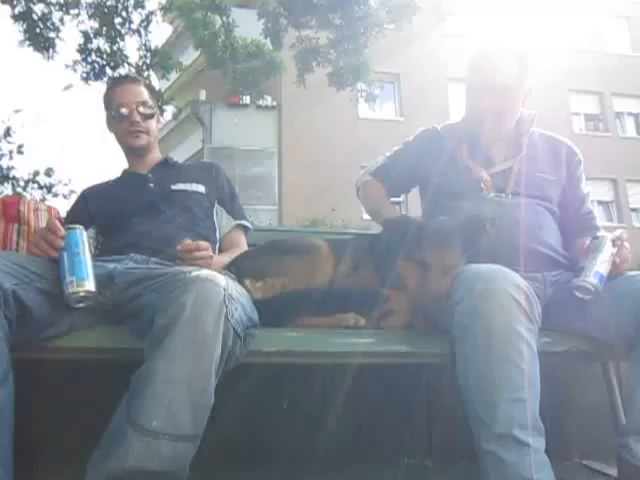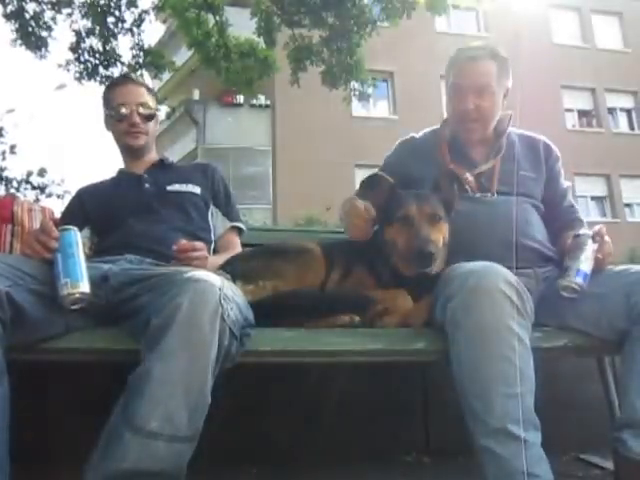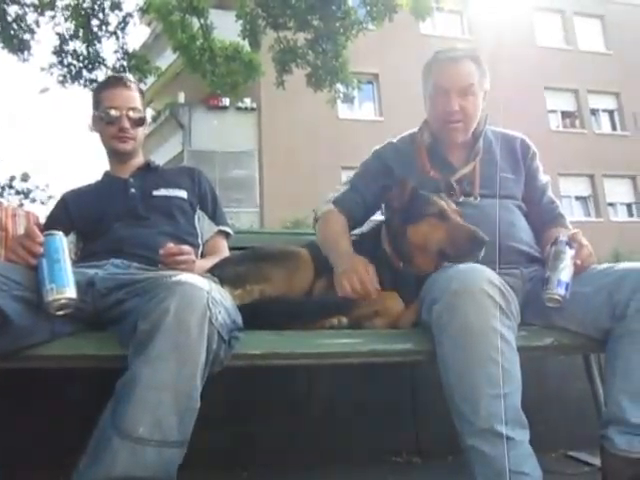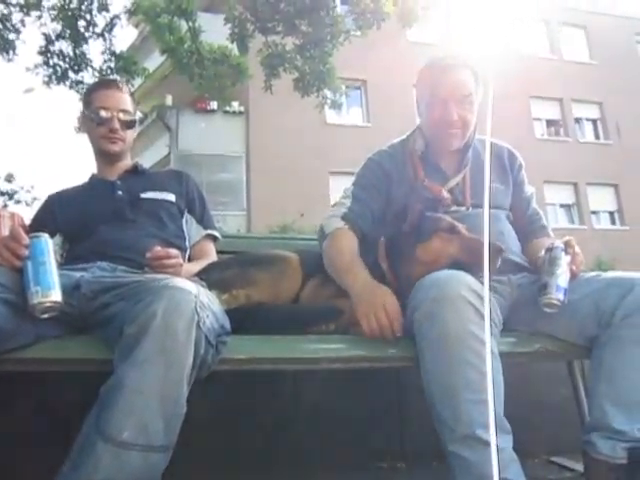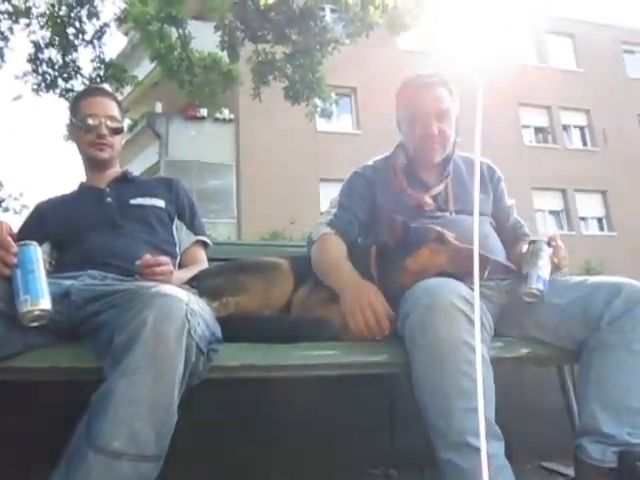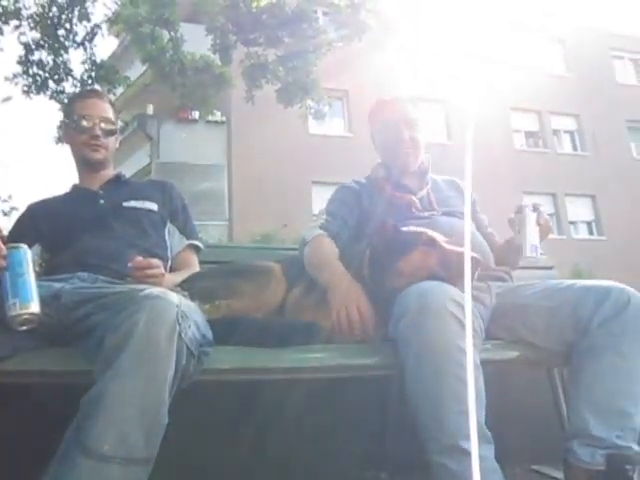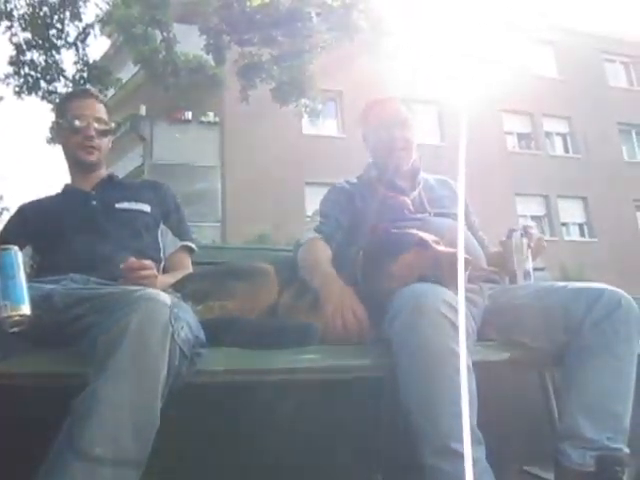
dt=0.5s
person 1, frame 1
left shoulder: (560, 153)
right shoulder: (435, 144)
left elbow: (582, 232)
right elbow: (371, 183)
right wrist: (390, 216)
left hip: (562, 285)
right hip: (476, 280)
right knee: (495, 290)
person 1, frame 2
left shoulder: (538, 151)
right shoulder: (416, 151)
left elbow: (566, 226)
right elbow: (360, 204)
right wrist: (357, 211)
left hip: (550, 280)
right hip: (468, 279)
right knee: (487, 286)
person 1, frame 3
left shoulder: (516, 148)
right shoulder: (395, 156)
left elbow: (549, 220)
right elbow: (333, 213)
left wrist: (566, 245)
right wrist: (344, 257)
left hip: (537, 279)
right hip: (456, 282)
right knee: (472, 287)
person 1, frame 4
left shoulder: (504, 159)
right shoulder: (387, 164)
left elbow: (533, 231)
right elbow: (338, 229)
right wrist: (364, 286)
left hip: (520, 287)
right hip: (442, 289)
right knee: (453, 294)
person 1, frame 5
left shoulder: (483, 172)
right shoulder: (371, 179)
left elbow: (515, 239)
right elbow: (325, 238)
right wrist: (351, 283)
left hip: (506, 291)
right hip: (434, 294)
right knee: (443, 301)
person 1, frame 6
left shoulder: (454, 188)
right shoulder: (357, 194)
right elbow: (318, 243)
left wrist: (520, 240)
right wrist: (339, 279)
left hip: (493, 291)
right hip: (424, 296)
right knee: (435, 304)
person 1, frame 7
left shoulder: (446, 187)
right shoulder: (349, 195)
right elbow: (312, 245)
right wrist: (331, 284)
left hip: (484, 292)
right hip: (416, 299)
right knee: (429, 305)
person 2, frame 1
left shoulder: (207, 175)
right shoulder: (97, 195)
left elbow: (239, 250)
right elbow: (63, 246)
left wrist: (214, 262)
right wrist: (43, 243)
left hip: (175, 280)
right hip: (95, 279)
left knee: (206, 291)
person 2, frame 2
left shoulder: (202, 176)
right shoulder: (91, 195)
left elbow: (234, 252)
right elbow: (55, 247)
left wrist: (209, 263)
right wrist: (38, 243)
left hip: (168, 280)
right hip: (89, 278)
left knee: (202, 293)
person 2, frame 3
left shoulder: (188, 180)
right shoulder: (77, 199)
left elbow: (222, 256)
right elbow: (41, 251)
left wrist: (197, 266)
left hip: (155, 284)
right hip: (75, 283)
left knee: (189, 295)
person 2, frame 4
left shoulder: (176, 183)
right shoulder: (62, 202)
left elbow: (210, 259)
left wrist: (184, 271)
left hip: (143, 286)
right hip: (60, 285)
left knee: (178, 300)
person 2, frame 5
left shoulder: (165, 191)
right shoulder: (51, 210)
left elbow: (200, 268)
left wrist: (175, 277)
left hip: (133, 297)
right hip: (52, 295)
left knee: (167, 307)
person 2, frame 6
left shoulder: (159, 194)
right shoulder: (43, 211)
left elbow: (192, 271)
left wrist: (166, 281)
left hip: (125, 299)
right hip: (45, 296)
left knee: (159, 309)
person 2, frame 7
left shoulder: (152, 194)
right shoulder: (34, 212)
left elbow: (185, 274)
left wrist: (157, 282)
left hip: (117, 301)
right hip: (37, 297)
left knee: (151, 309)
